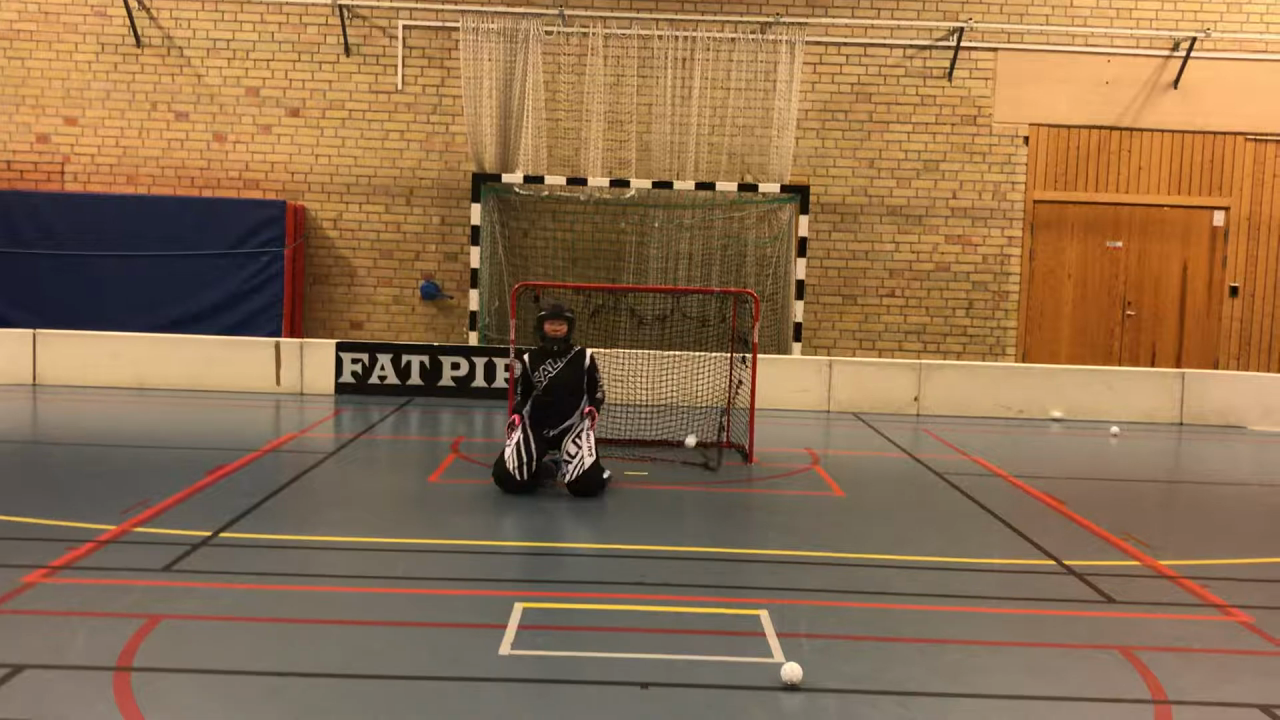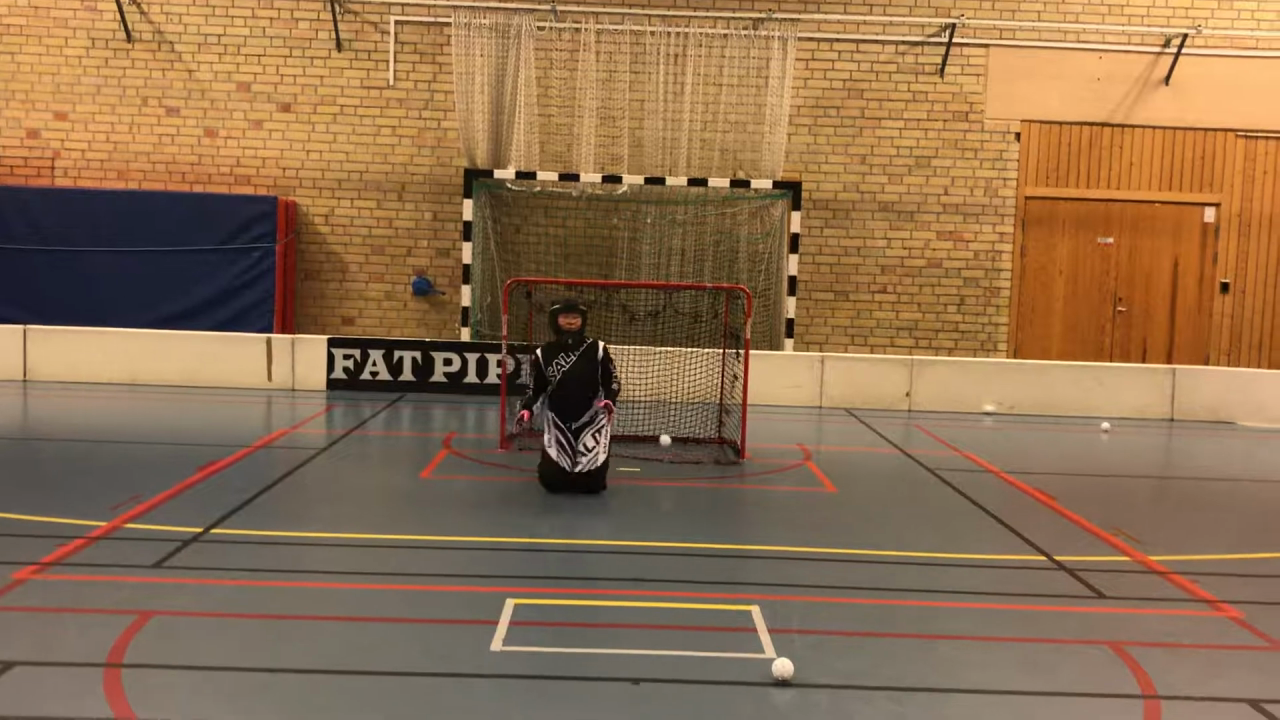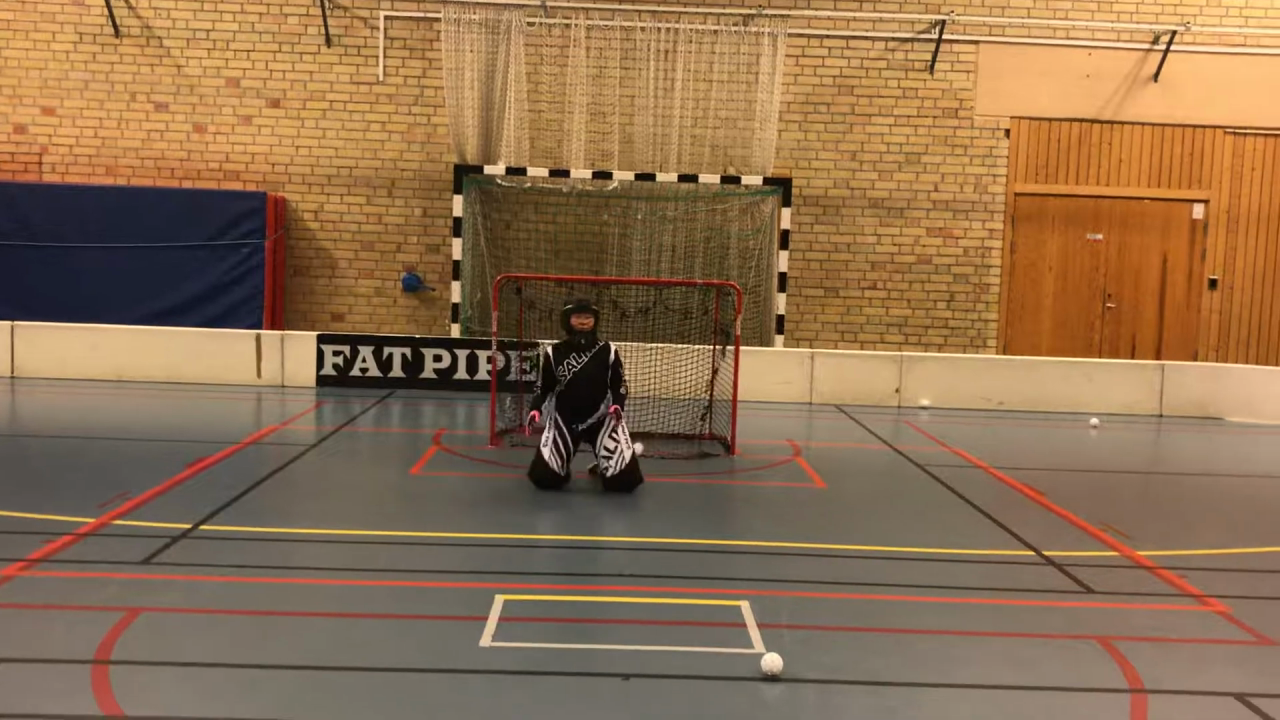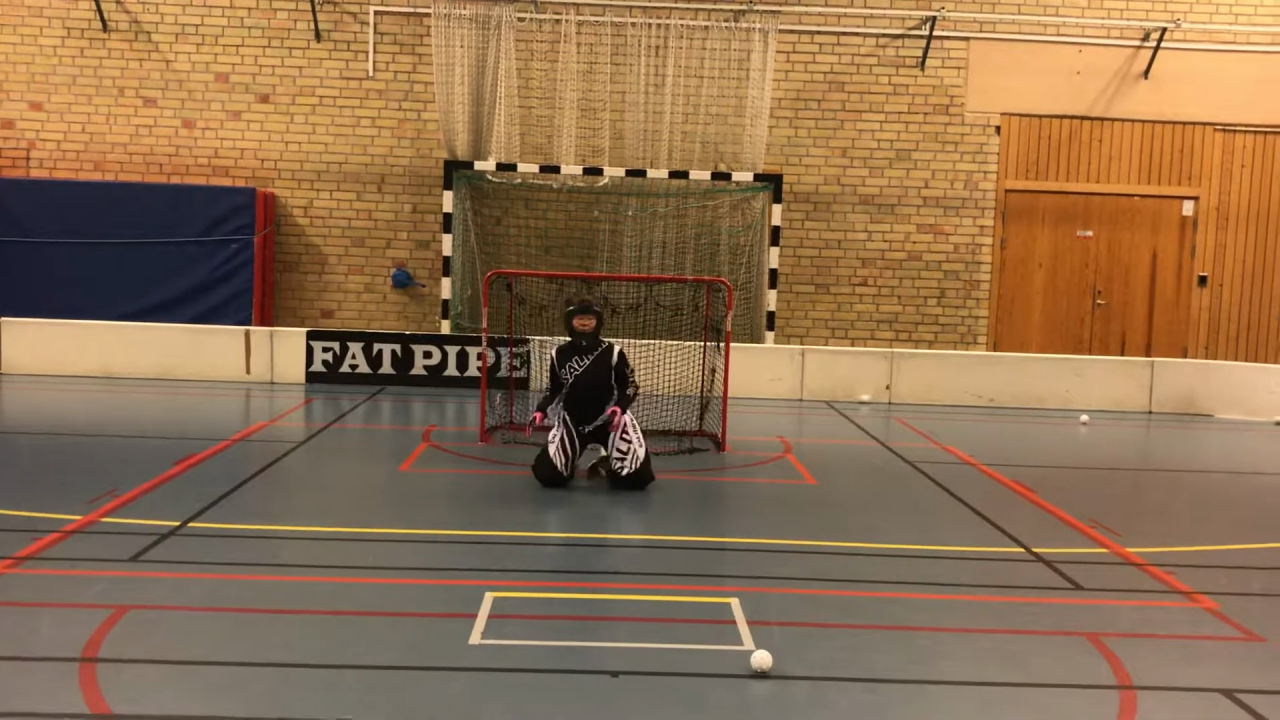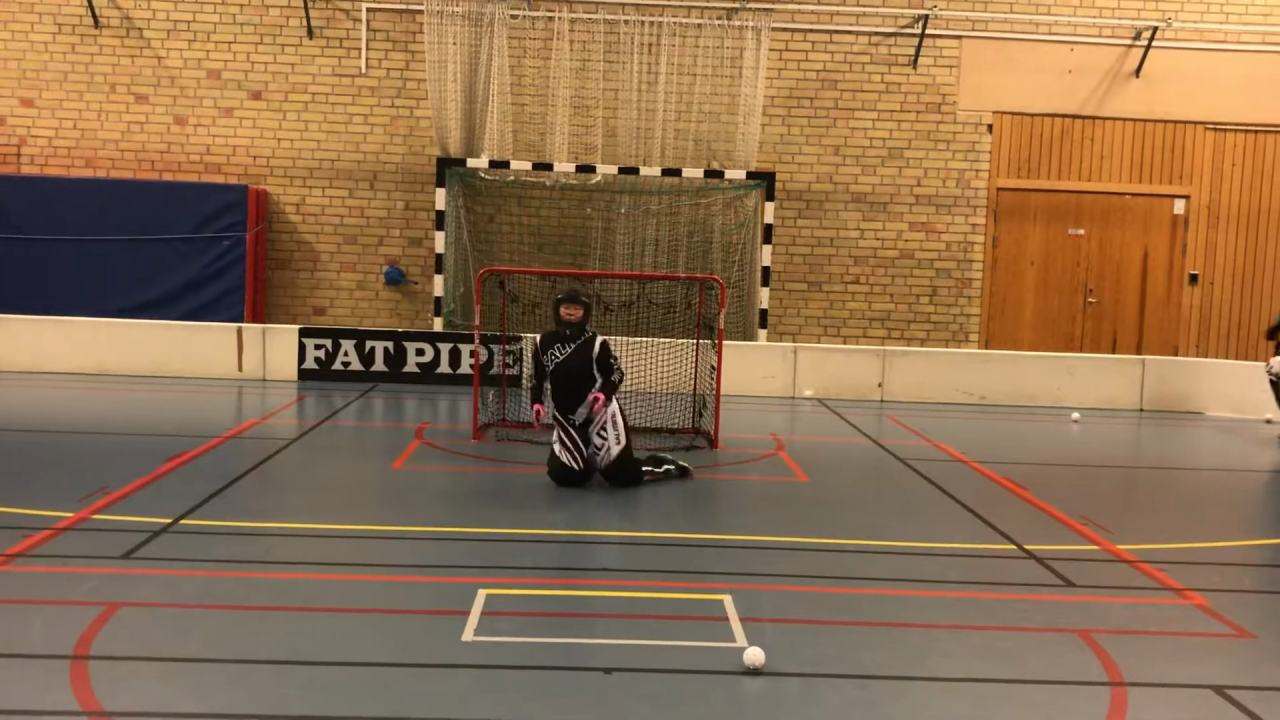
dt=0.2s
person 1, frame 1
left shoulder: (583, 356)
right shoulder: (530, 359)
left elbow: (597, 389)
right elbow: (522, 394)
left wrist: (593, 407)
right wrist: (517, 413)
left hip: (572, 424)
right hip: (536, 425)
left knee: (585, 484)
right knee: (509, 480)
right ankle: (540, 470)
person 1, frame 2
left shoulder: (596, 349)
right shoulder: (544, 354)
left elbow: (613, 381)
right elbow: (537, 389)
left wrist: (609, 401)
right wrist: (527, 409)
left hip: (591, 418)
right hip: (558, 420)
left knee: (589, 481)
right knee: (555, 480)
left ankle: (579, 466)
right ankle: (564, 462)
person 1, frame 3
left shoulder: (608, 351)
right shoulder: (554, 353)
left elbow: (620, 385)
right elbow: (544, 387)
left wrist: (617, 405)
right wrist: (536, 409)
left hip: (602, 418)
right hip: (565, 419)
left knee: (623, 480)
right knee: (544, 478)
left ankle: (603, 467)
person 1, frame 4
left shoulder: (612, 352)
right shoulder: (560, 354)
left elbow: (630, 386)
right elbow: (553, 389)
left wrist: (619, 407)
right wrist: (541, 411)
left hip: (609, 419)
right hip: (573, 420)
left knee: (635, 478)
right knee: (548, 476)
left ankle: (609, 465)
right ankle: (566, 464)
person 1, frame 5
left shoulder: (596, 343)
right shoulder: (543, 342)
left elbow: (616, 374)
right elbow: (538, 378)
left wrist: (603, 394)
right wrist: (537, 402)
left hip: (597, 409)
right hip: (566, 415)
left knee: (622, 474)
right knee: (563, 475)
right ankle: (592, 458)
